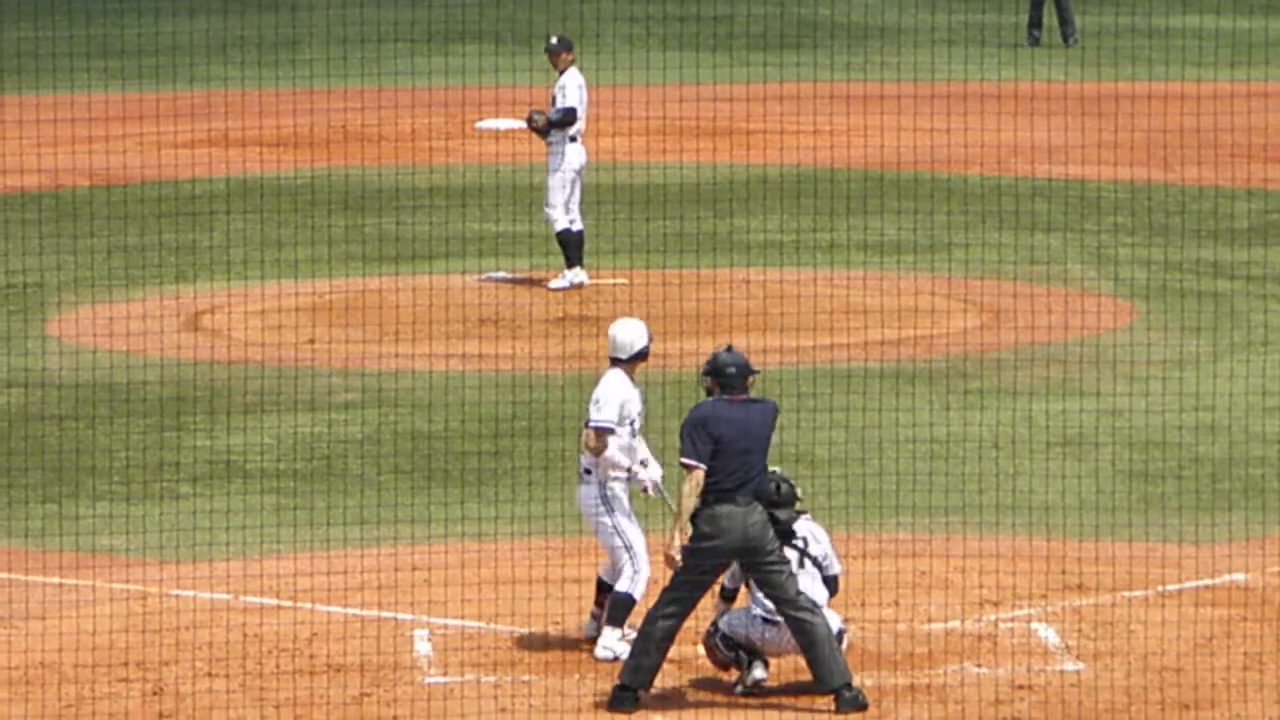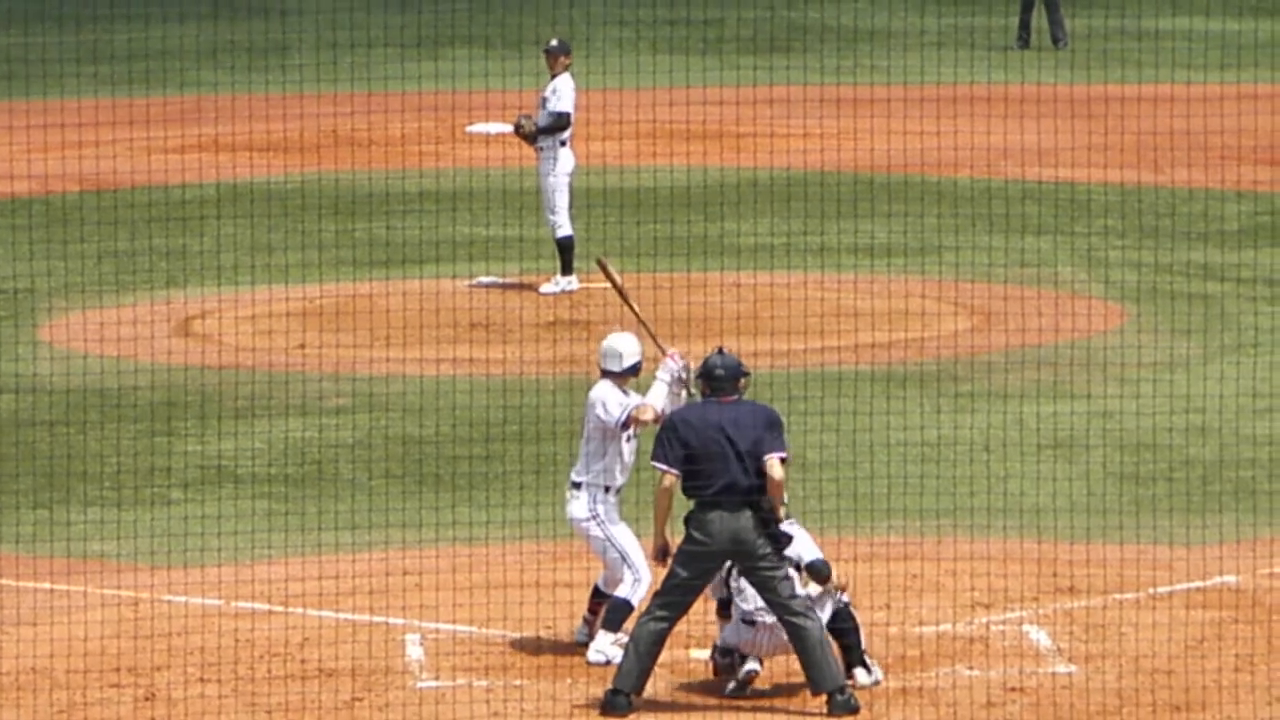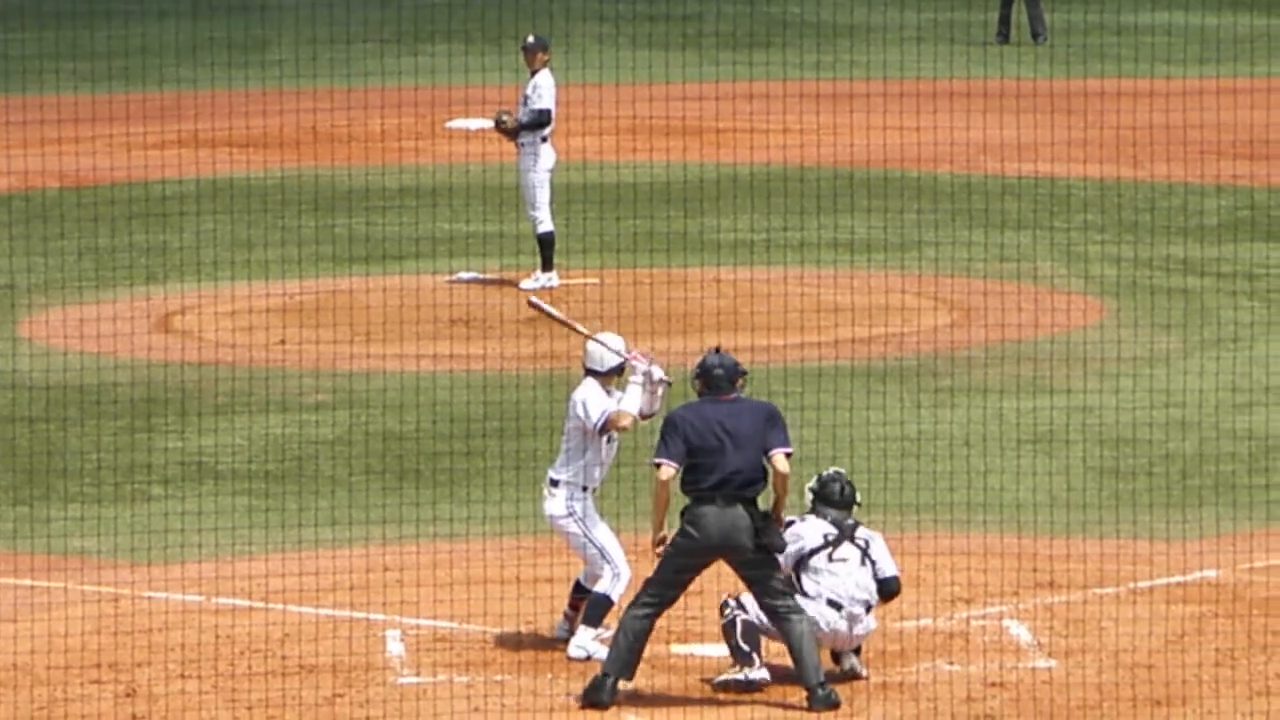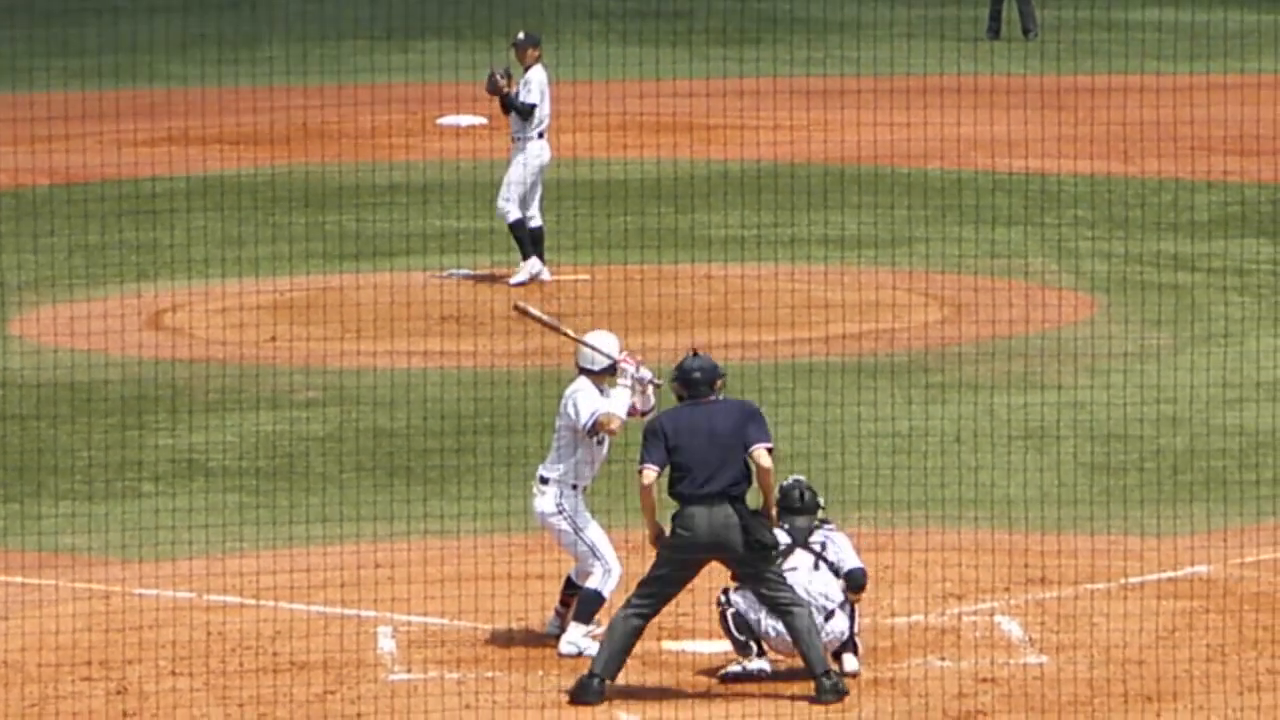
dt=0.7s
person 1, frame 1
left shoulder: (702, 415)
right shoulder: (768, 412)
left elbow: (695, 479)
left wrist: (677, 533)
left hip: (714, 521)
right hip: (757, 521)
left knee: (669, 608)
right knee: (799, 607)
left ankle: (628, 690)
right ankle: (843, 690)
person 1, frame 2
left shoulder: (681, 420)
right shoulder: (764, 416)
left elbow: (667, 483)
right elbow: (775, 475)
left wrist: (659, 536)
right wrist: (774, 514)
left hip: (705, 526)
right hip: (752, 524)
left knee: (661, 612)
right knee: (796, 610)
person 1, frame 3
left shoulder: (681, 417)
right shoulder: (765, 413)
left elbow: (665, 476)
right elbow: (782, 468)
left wrist: (658, 528)
right wrist: (778, 508)
left hip: (699, 520)
right hip: (745, 520)
left knee: (648, 602)
right knee: (785, 608)
left ankle: (607, 683)
right ankle: (818, 689)
person 1, frame 4
left shoulder: (662, 423)
right shoulder: (744, 411)
left elbow: (647, 481)
right elbow: (763, 463)
left wrist: (653, 527)
right wrist: (769, 507)
left hip: (689, 523)
right hip: (736, 520)
left knee: (641, 605)
right knee: (787, 602)
left ankle: (595, 681)
right ankle: (825, 680)
person 2, frame 1
left shoulder: (628, 386)
right shoulder: (613, 388)
left elbow: (632, 437)
right elbow: (593, 442)
left wrist: (650, 465)
right wrist: (634, 468)
left hip: (610, 488)
right hip: (603, 489)
left knee: (621, 559)
right knee: (636, 566)
left ankle: (600, 622)
right ankle: (608, 641)
person 2, frame 2
left shoulder: (621, 395)
right shoulder: (604, 396)
left elbow: (666, 415)
right elbow: (645, 416)
left wrist: (677, 383)
right wrist: (663, 375)
left hip: (597, 500)
right hip: (592, 503)
left knee: (618, 566)
right knee: (637, 575)
left ankle: (589, 629)
right ankle: (602, 647)
person 2, frame 3
left shoulder: (606, 395)
right shoulder: (589, 395)
left elbow: (646, 412)
right elbow: (623, 422)
left wrist: (652, 384)
right wrist: (636, 380)
left hip: (574, 498)
right hip: (569, 500)
left knee: (600, 562)
right knee: (616, 570)
left ankle: (570, 624)
right ankle: (582, 641)
person 2, frame 4
left shoulder: (599, 392)
right shoulder: (581, 394)
left elbow: (642, 409)
right elbow: (611, 426)
left wrist: (642, 384)
right wrist: (624, 383)
left hip: (564, 495)
right hip: (559, 497)
left knee: (591, 559)
right knee: (606, 567)
left ankle: (561, 621)
right ankle: (573, 639)
person 3, frame 1
left shoulder: (569, 80)
right shoulder: (571, 79)
left elbow: (570, 116)
left wrist: (546, 123)
right wrist: (547, 125)
left hip: (565, 151)
right hip: (570, 150)
left knee: (555, 211)
right knee: (571, 212)
left ankle: (573, 269)
right ankle: (576, 270)
person 3, frame 2
left shoulder: (563, 84)
right shoulder: (554, 84)
left elbow: (563, 121)
left wrist: (535, 130)
right wrist: (534, 131)
left hip: (555, 156)
right hip: (549, 155)
left knee: (558, 217)
right knee: (557, 217)
left ankle: (567, 277)
right ankle: (566, 275)
person 3, frame 3
left shoulder: (542, 81)
right shoulder: (535, 81)
left elbow: (544, 118)
left wrist: (518, 126)
right wrist: (516, 127)
left hip: (536, 152)
right hip: (530, 152)
left knee: (539, 213)
right knee: (536, 212)
left ankle: (548, 274)
right ankle: (545, 271)
person 3, frame 4
left shoulder: (534, 76)
right shoulder: (530, 76)
left elbow: (526, 112)
right elbow: (510, 111)
left wrist: (506, 93)
right wrist: (503, 93)
left hip: (529, 148)
right hip: (529, 148)
left knee: (506, 204)
right knee: (530, 209)
left ankle: (530, 260)
right ankle: (539, 266)
person 4, frame 1
right shoulder: (813, 529)
left elbow: (728, 592)
right elbow: (832, 585)
left wrist: (718, 624)
left hip: (765, 634)
left knee: (716, 633)
right knee: (835, 628)
left ankle: (752, 665)
person 4, frame 2
right shoulder: (788, 530)
left elbow: (723, 605)
right elbow: (821, 572)
right wrist: (831, 586)
left hip: (753, 637)
left knee: (722, 651)
right knee: (833, 594)
left ankle: (743, 664)
right ankle: (859, 669)
person 4, frame 3
left shoulder: (804, 527)
right shoulder: (870, 537)
right elbow: (891, 588)
left hip: (821, 621)
right hip: (858, 632)
left knee: (735, 606)
left ankle: (751, 667)
right ankle: (848, 657)
person 4, frame 4
right shoulder: (833, 536)
right elbow: (858, 581)
right wrist: (849, 595)
left hip: (784, 636)
right hip: (831, 634)
left knee: (728, 598)
right knee: (846, 602)
left ankle: (753, 658)
right ankle: (848, 656)
